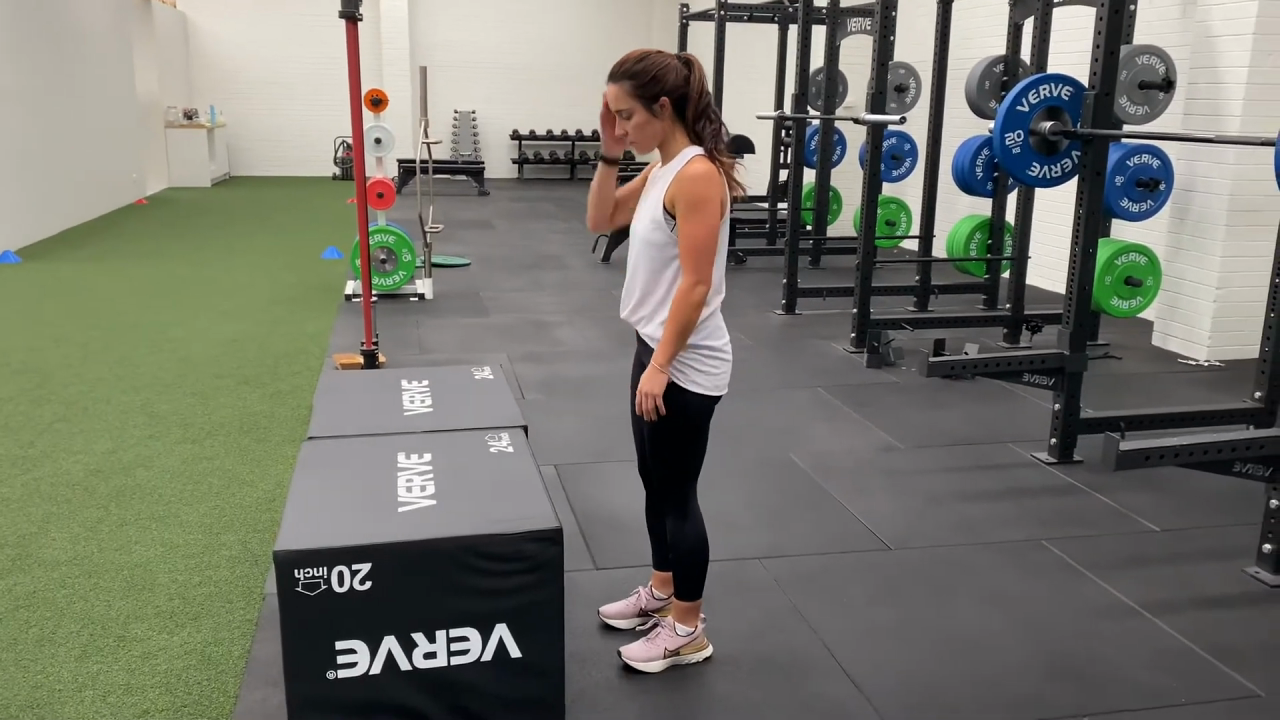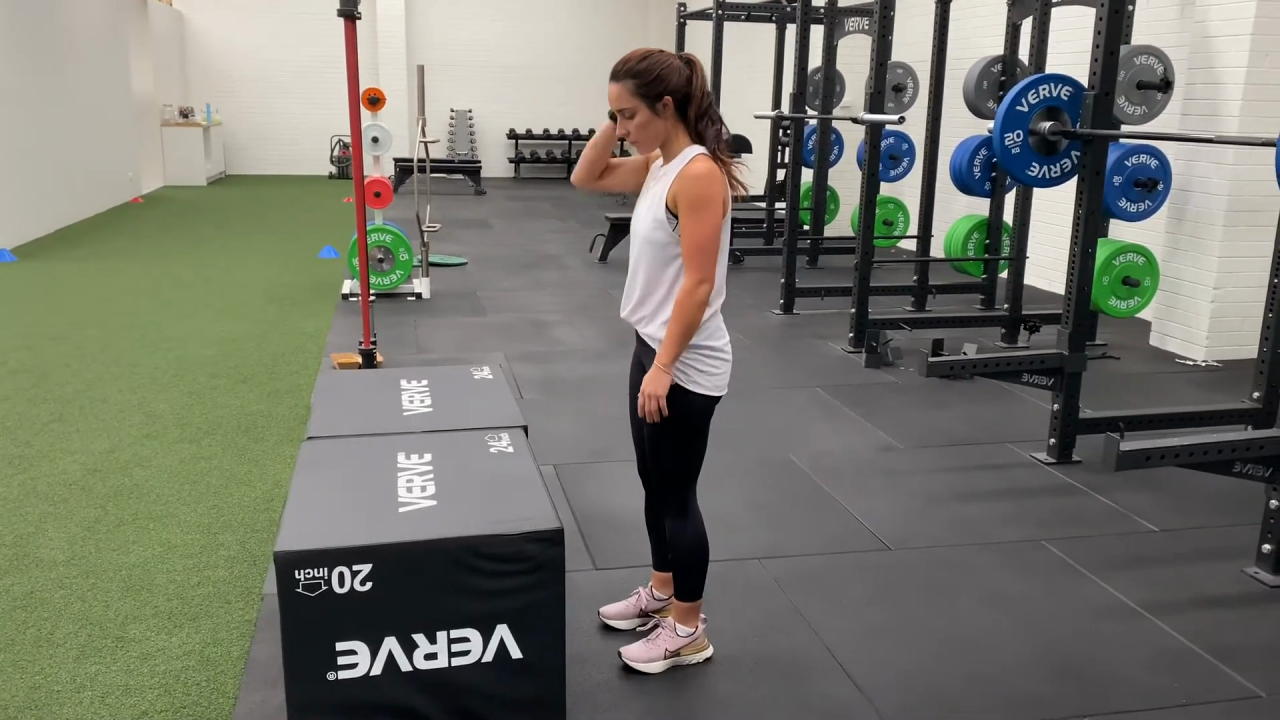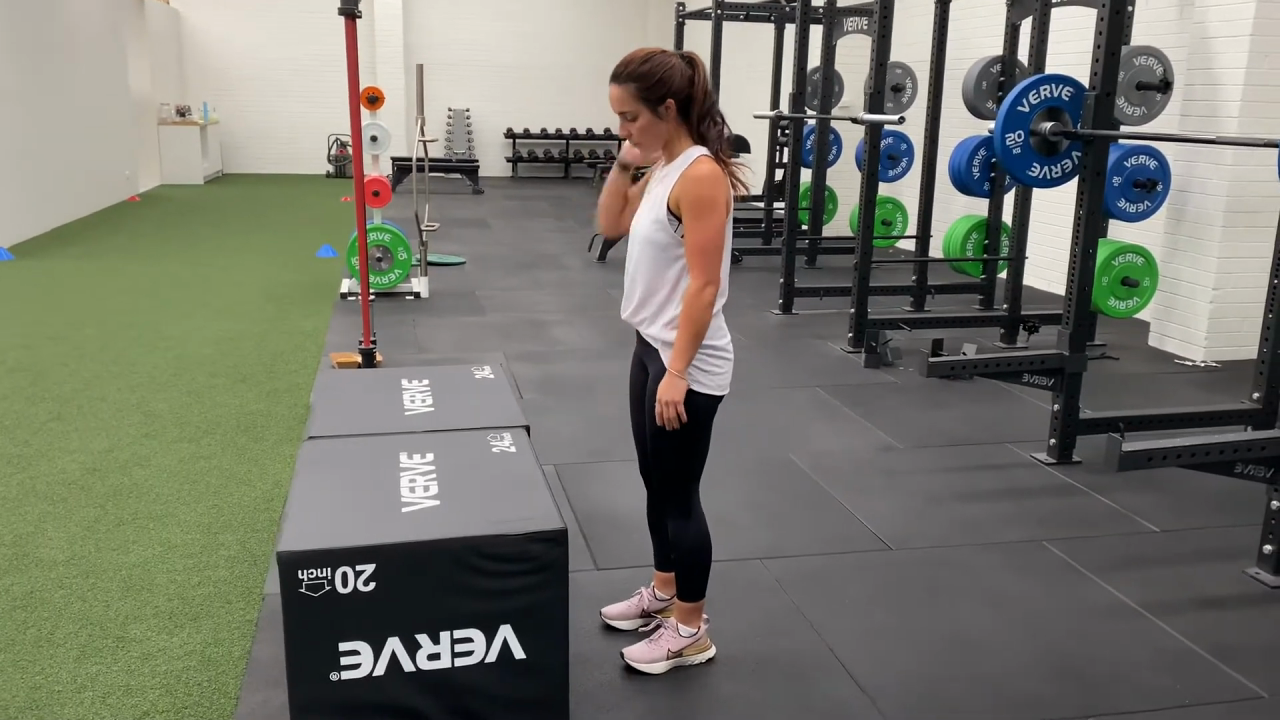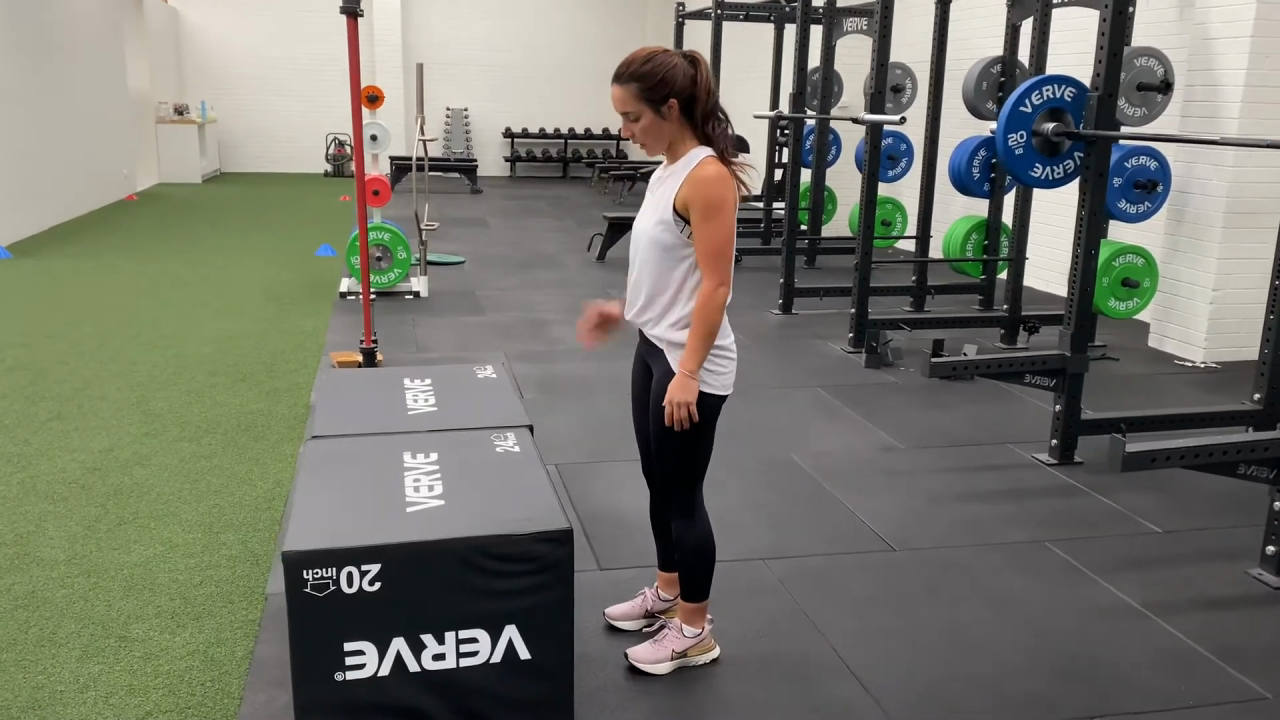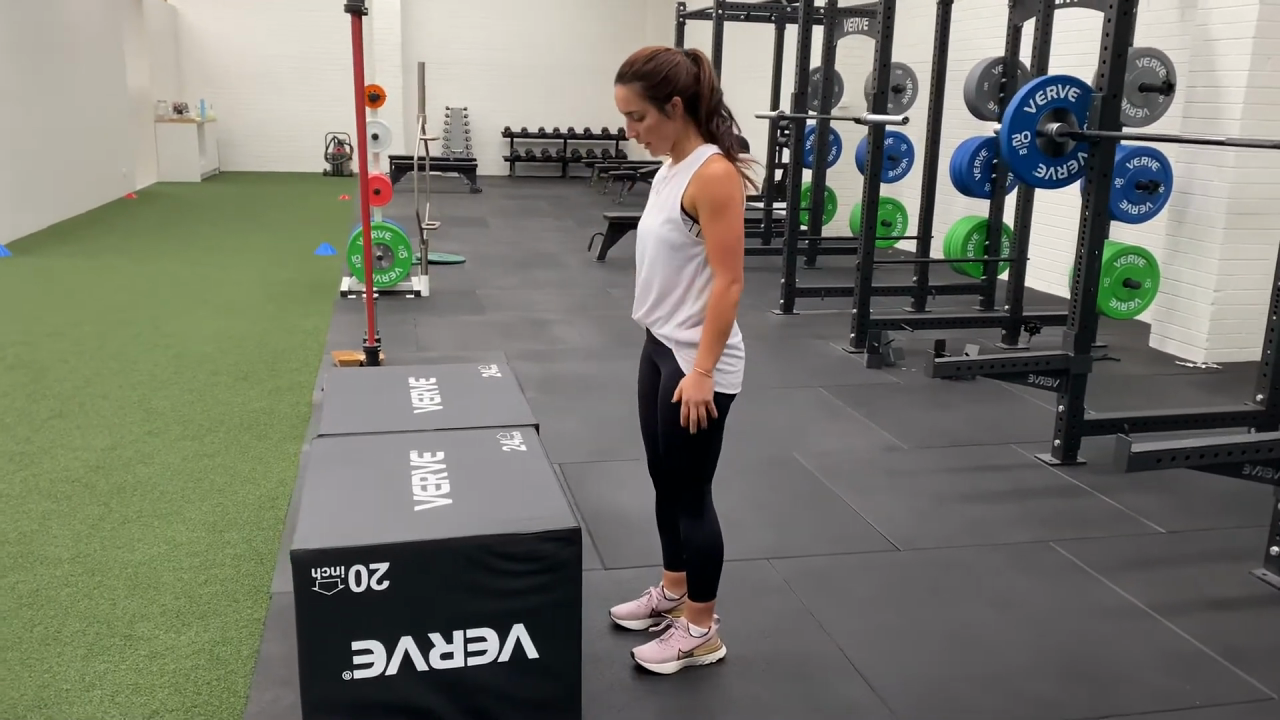
dt=0.2s
person 1, frame 1
left shoulder: (698, 175)
right shoulder: (664, 169)
left elbow: (696, 284)
right elbow: (601, 221)
left wrist: (660, 368)
right wrist: (606, 156)
left hip: (685, 364)
right hip: (656, 349)
left knee: (677, 493)
right knee: (655, 484)
left ankle: (688, 629)
right ankle: (663, 590)
person 1, frame 2
left shoulder: (699, 174)
right shoulder: (660, 165)
left elbow: (698, 284)
right elbow: (585, 178)
left wrist: (664, 369)
right wrist: (614, 126)
left hip: (685, 363)
right hip: (653, 347)
left knee: (676, 493)
right knee: (655, 484)
left ankle: (687, 629)
right ankle: (662, 591)
person 1, frame 3
left shoulder: (701, 175)
right shoulder: (663, 168)
left elbow: (703, 286)
right elbow: (610, 222)
left wrist: (678, 373)
right wrist: (626, 160)
left hip: (687, 363)
right hip: (652, 349)
left knee: (679, 494)
right knee: (656, 485)
left ankle: (691, 630)
right ankle: (664, 591)
person 1, frame 4
left shoulder: (707, 176)
right shoulder: (668, 170)
left elbow: (714, 286)
left wrist: (687, 375)
right wrist: (623, 311)
left hip: (689, 363)
right hip: (653, 351)
left knee: (682, 495)
right knee: (659, 484)
left ankle: (694, 630)
right ankle: (668, 592)
person 1, frame 5
left shoulder: (713, 175)
right shoulder: (671, 169)
left elbow: (727, 282)
left wrist: (702, 372)
left hip: (696, 362)
right hip: (659, 349)
left knee: (690, 494)
right knee: (665, 484)
left ankle: (701, 630)
right ankle: (673, 591)
